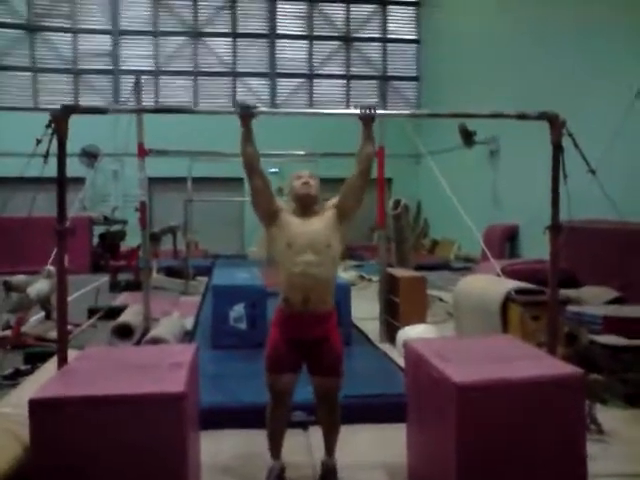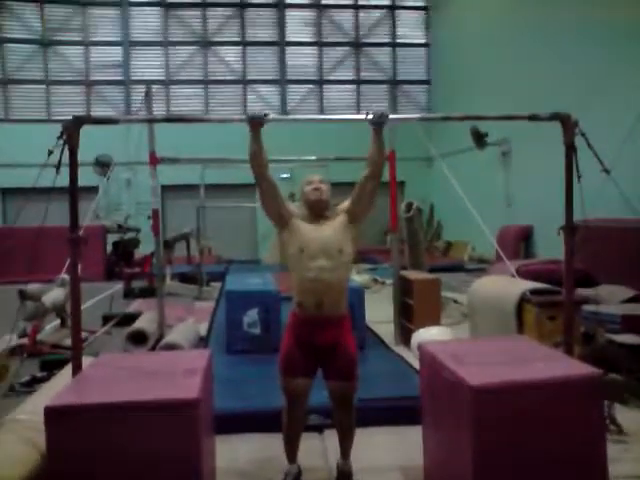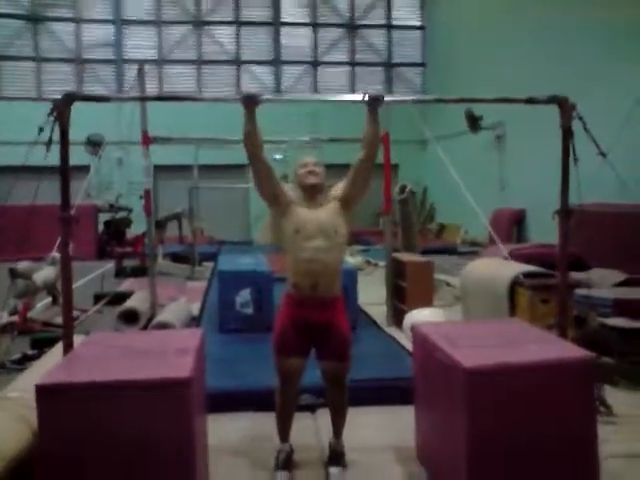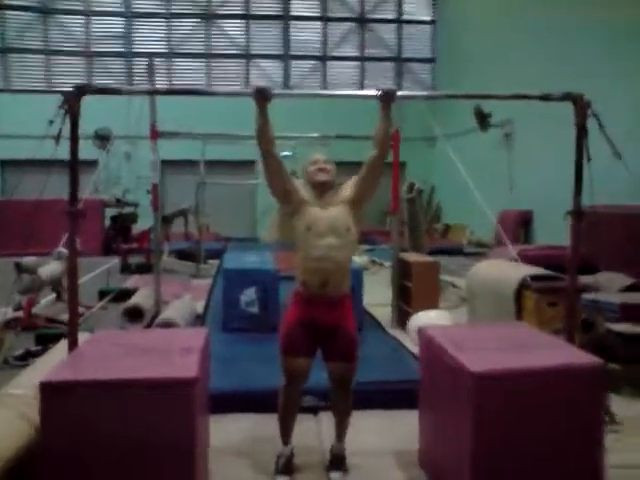
dt=0.2s
person 1, frame 1
left shoulder: (335, 215)
right shoulder: (276, 217)
left elbow: (362, 172)
right elbow: (254, 172)
left wrist: (367, 129)
right wrist: (247, 127)
left hip: (324, 323)
right hip: (286, 323)
left knee: (328, 397)
right knee: (279, 396)
person 1, frame 2
left shoulder: (347, 219)
right shoulder: (288, 221)
left elbow: (371, 176)
right elbow: (262, 177)
left wrist: (377, 132)
right wrist: (255, 134)
left hip: (338, 326)
right hip: (301, 326)
left knee: (344, 399)
right knee: (294, 400)
person 1, frame 3
left shoulder: (341, 202)
right shoulder: (283, 203)
left elbow: (367, 157)
right elbow: (256, 158)
left wrist: (373, 114)
right wrist: (250, 113)
left hip: (332, 307)
right hip: (295, 307)
left knee: (336, 379)
right knee: (287, 379)
left ankle: (337, 444)
right ankle: (284, 447)
person 1, frame 4
left shoulder: (351, 198)
right shoulder: (295, 200)
left elbow: (379, 154)
right elbow: (268, 153)
left wrist: (386, 109)
right wrist: (261, 108)
left hip: (340, 307)
right hip: (303, 305)
left knee: (342, 381)
right knee: (293, 379)
left ankle: (338, 448)
